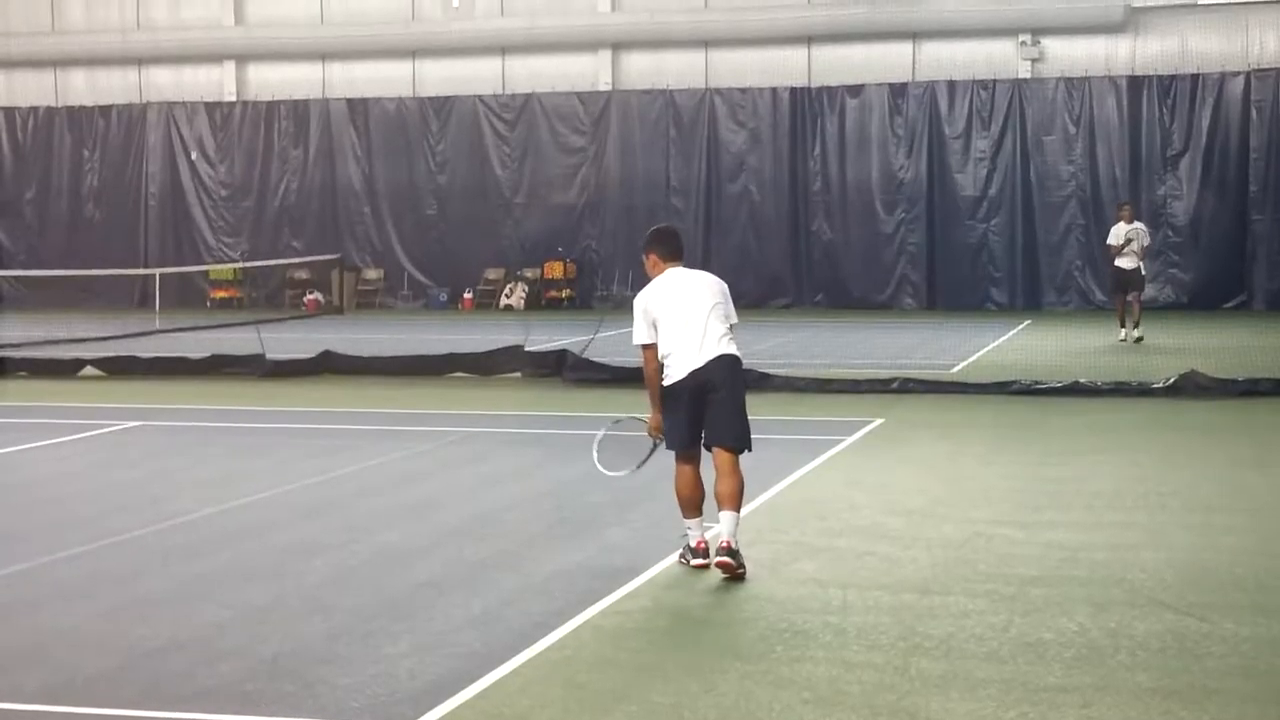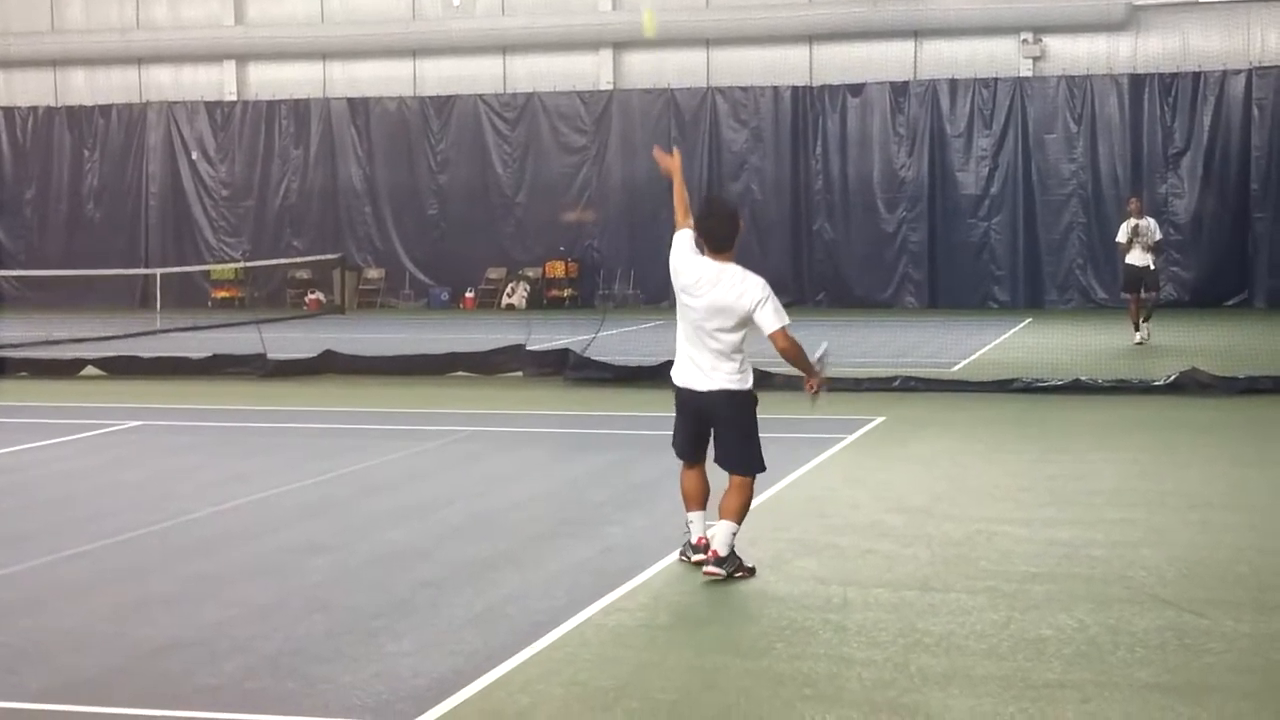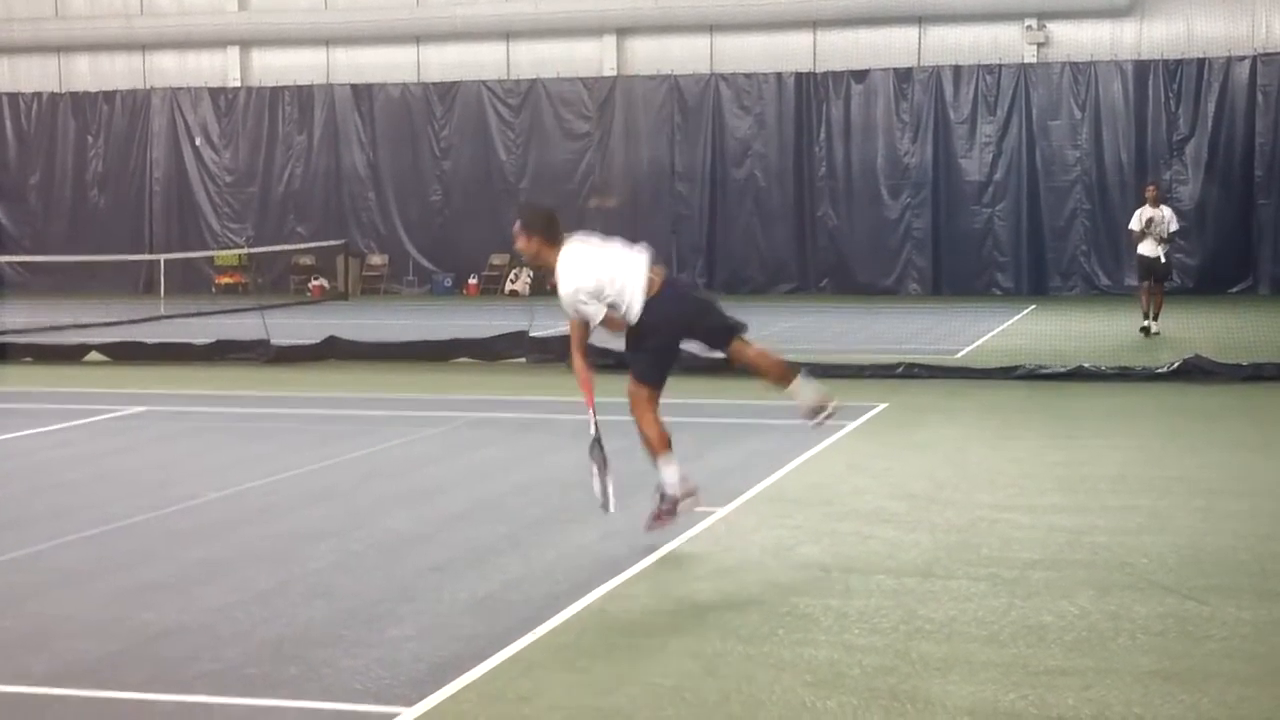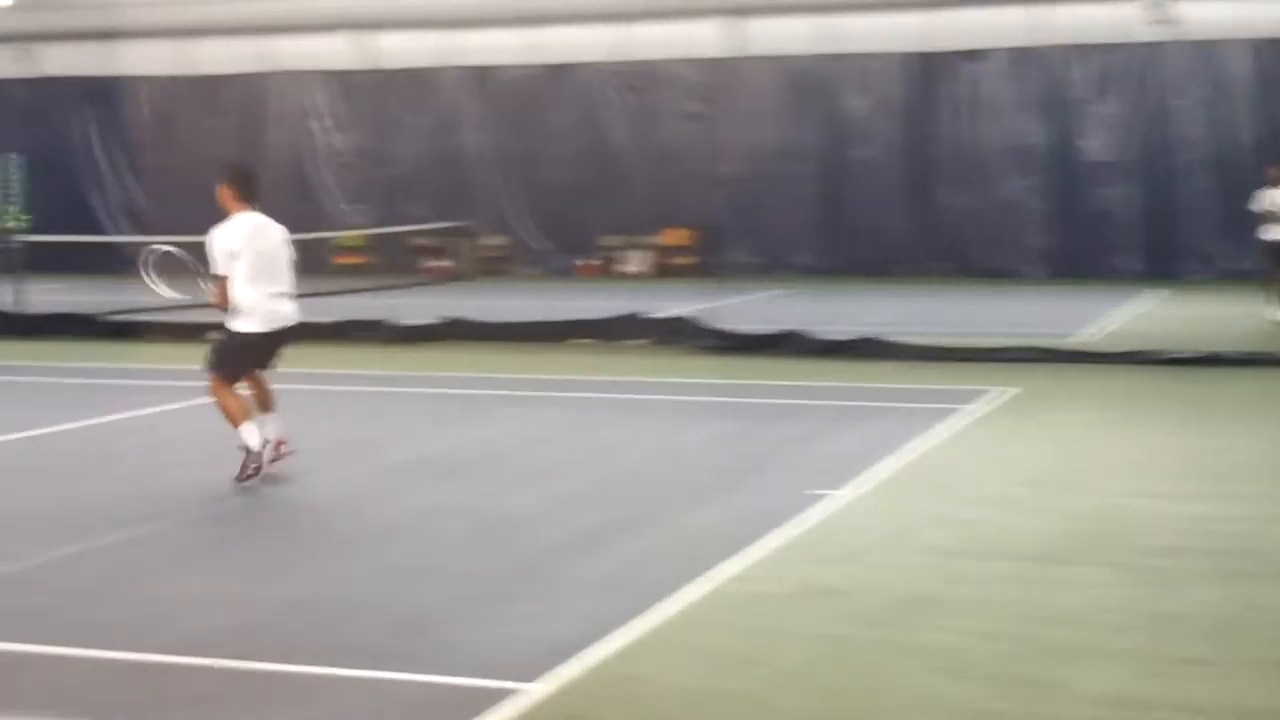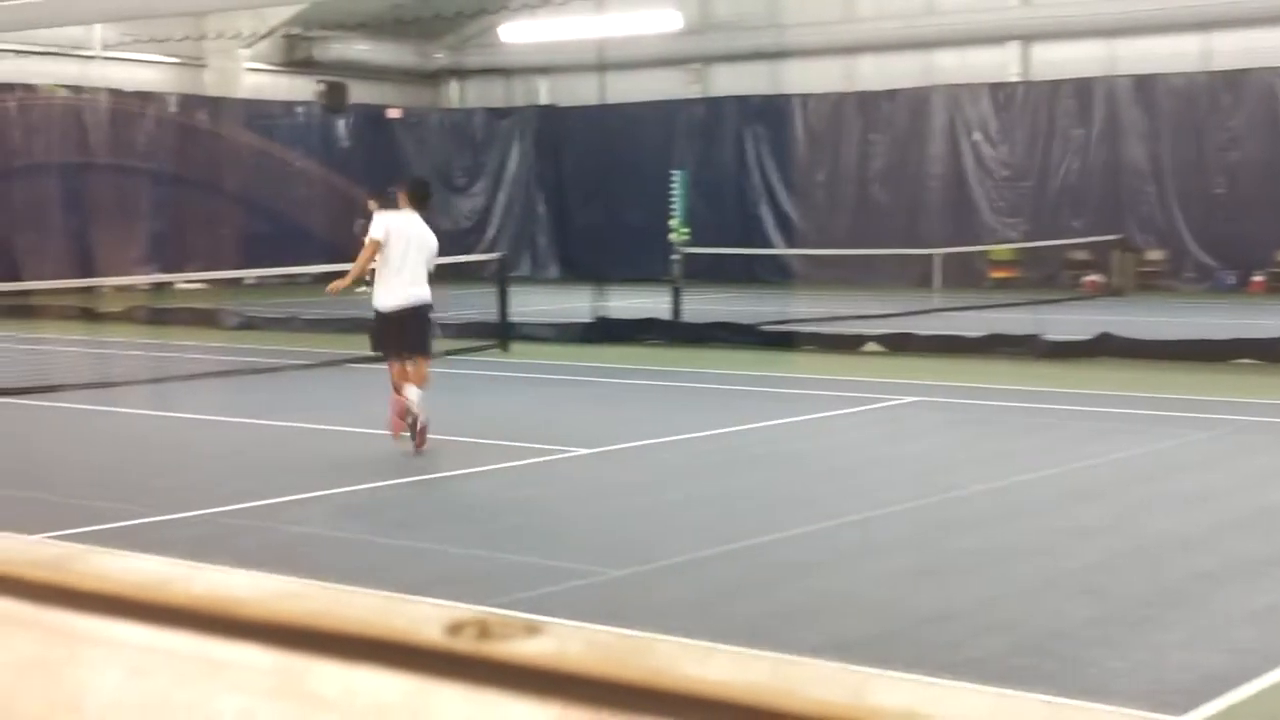
dt=1s
person 1, frame 1
left shoulder: (647, 296)
right shoulder: (714, 282)
left elbow: (651, 363)
left wrist: (656, 411)
left hip: (680, 376)
right hip: (724, 365)
left knee: (686, 461)
right knee: (726, 458)
left ankle: (697, 543)
right ankle: (727, 542)
person 1, frame 2
left shoulder: (683, 264)
right shoulder: (752, 288)
left elbow: (683, 221)
right elbow: (783, 342)
left wrist: (676, 173)
right wrist: (810, 371)
left hip: (688, 387)
right hip: (731, 392)
left knee: (691, 463)
right knee: (741, 476)
left ankle: (697, 540)
right ankle: (721, 551)
person 1, frame 3
left shoulder: (570, 285)
right shoulder: (576, 244)
left elbow: (616, 325)
left hip: (653, 318)
right hip: (670, 291)
left knee: (641, 403)
right knee: (742, 349)
left ankle: (673, 488)
right ankle: (811, 398)
person 1, frame 4
left shoulder: (223, 234)
right shoulder: (277, 230)
left elbow: (223, 296)
left wrist: (221, 301)
left hip: (251, 324)
right hip: (284, 319)
left knee: (220, 385)
right knee: (249, 371)
left ankle: (257, 446)
right ankle: (271, 439)
person 1, frame 5
left shoulder: (385, 218)
right shoulder: (429, 236)
left elbow: (370, 250)
left wrist: (347, 280)
left hip: (389, 303)
right hip: (418, 302)
left knee: (396, 361)
right knee: (419, 362)
left ankle: (405, 407)
right ankle: (411, 406)
